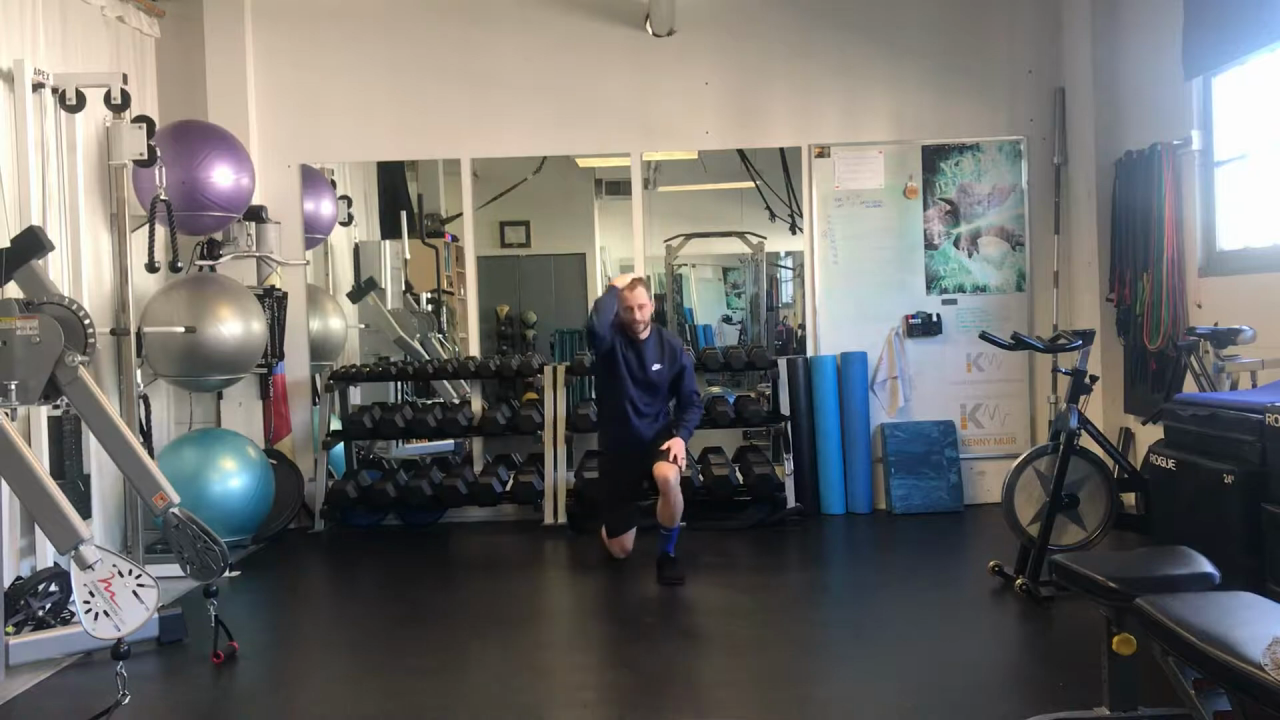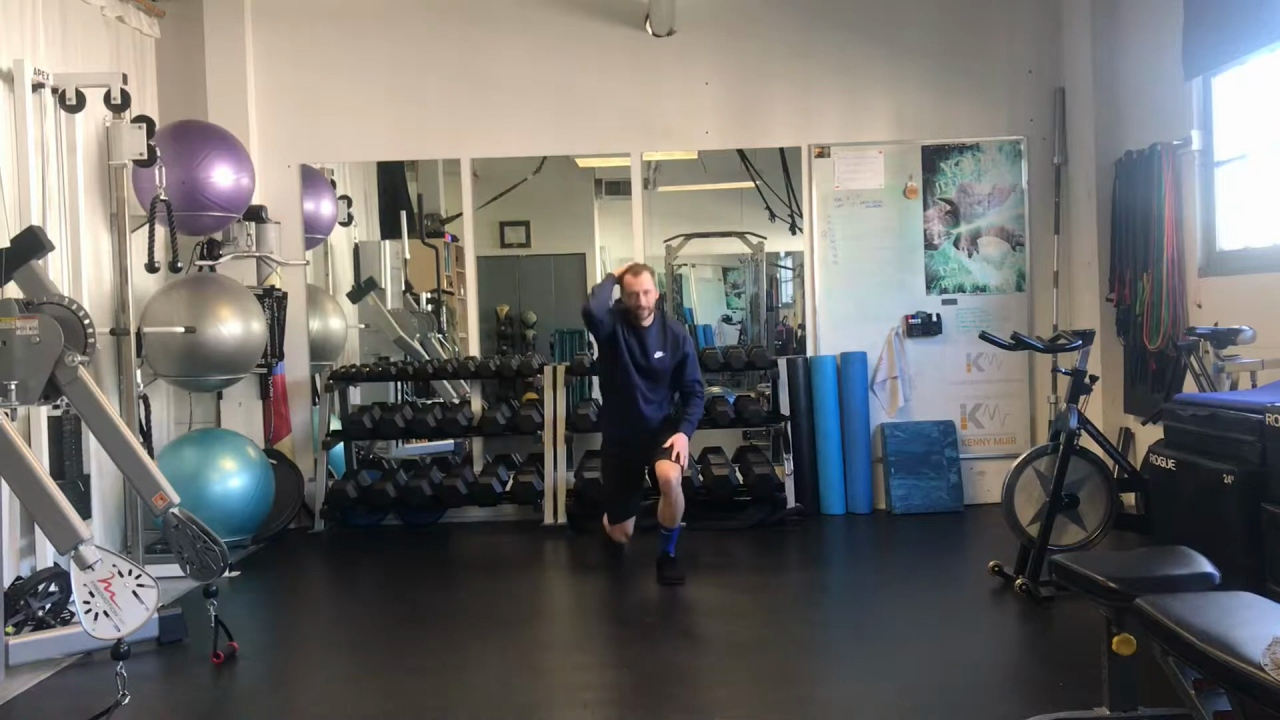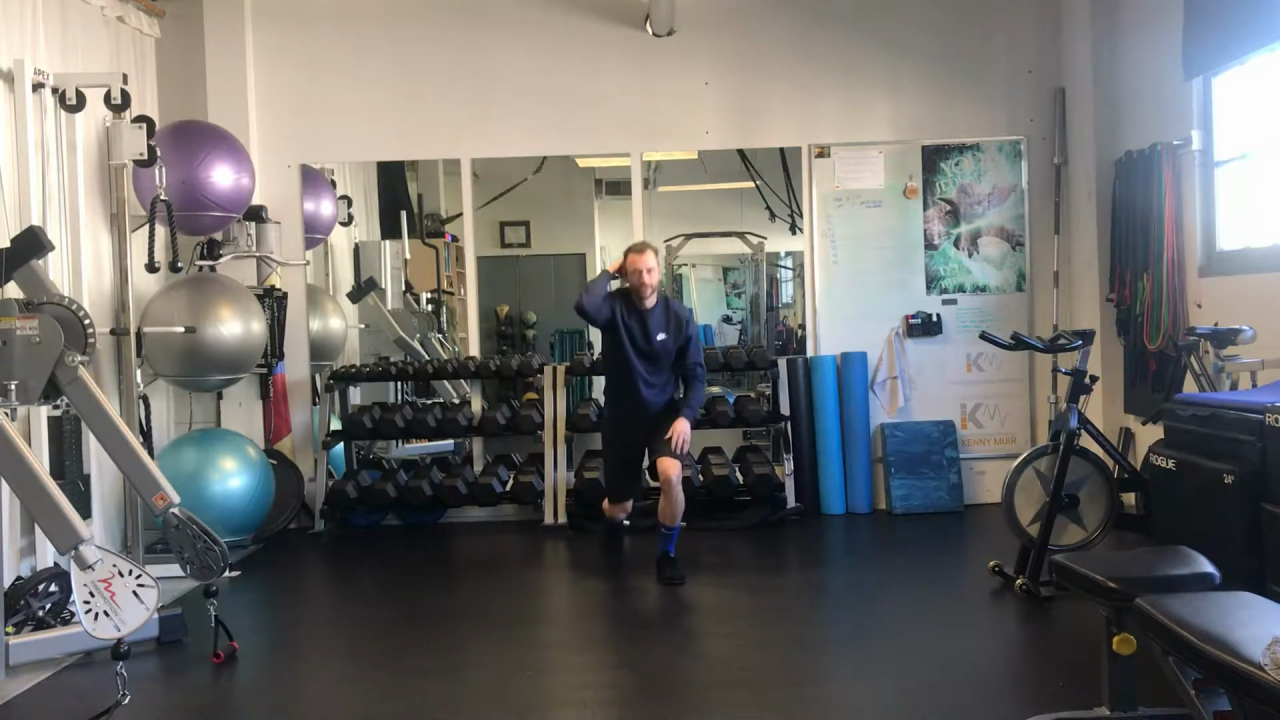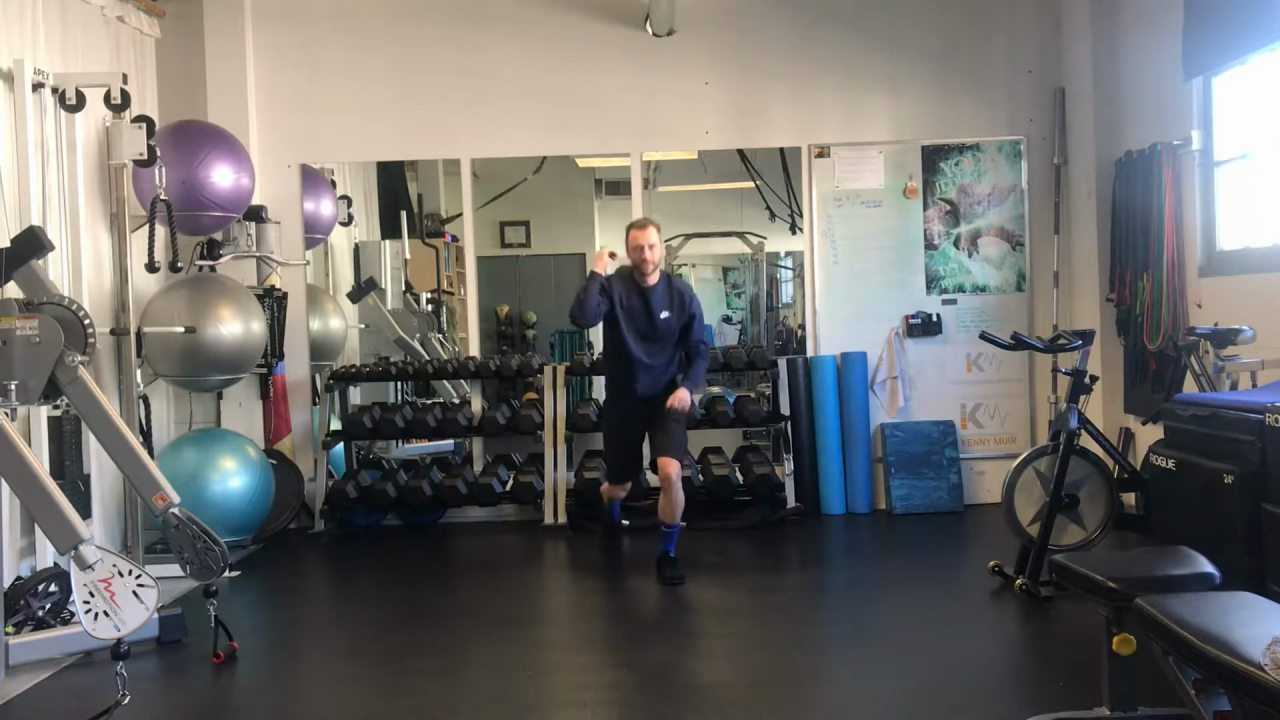
dt=0.1s
person 1, frame 1
left shoulder: (671, 346)
right shoulder: (610, 336)
left elbow: (690, 401)
right elbow: (595, 326)
left wrist: (681, 436)
right wrist: (614, 289)
left hip: (658, 435)
right hip: (619, 443)
left knee: (668, 478)
right knee: (620, 549)
left ankle: (667, 555)
right ankle: (612, 529)
person 1, frame 2
left shoulder: (675, 334)
right shoulder: (613, 322)
left elbow: (693, 391)
right elbow: (592, 312)
left wrist: (684, 431)
right wrist: (612, 279)
left hip: (661, 426)
right hip: (620, 433)
left knee: (669, 478)
right knee: (620, 533)
left ankle: (667, 556)
right ankle: (612, 525)
person 1, frame 3
left shoulder: (678, 315)
right shoulder: (613, 306)
left elbow: (695, 374)
right elbow: (585, 306)
left wrist: (685, 416)
right wrist: (608, 274)
left hip: (663, 413)
right hip: (621, 416)
left knee: (670, 476)
right knee: (619, 509)
left ankle: (667, 555)
right ankle: (612, 513)
person 1, frame 4
left shoulder: (681, 293)
right shoulder: (612, 286)
left elbow: (699, 349)
right elbow: (580, 319)
left wrist: (687, 386)
right wrist: (597, 274)
left hip: (666, 398)
right hip: (621, 401)
left knee: (670, 473)
right knee: (617, 486)
left ankle: (667, 555)
right ankle: (611, 517)
